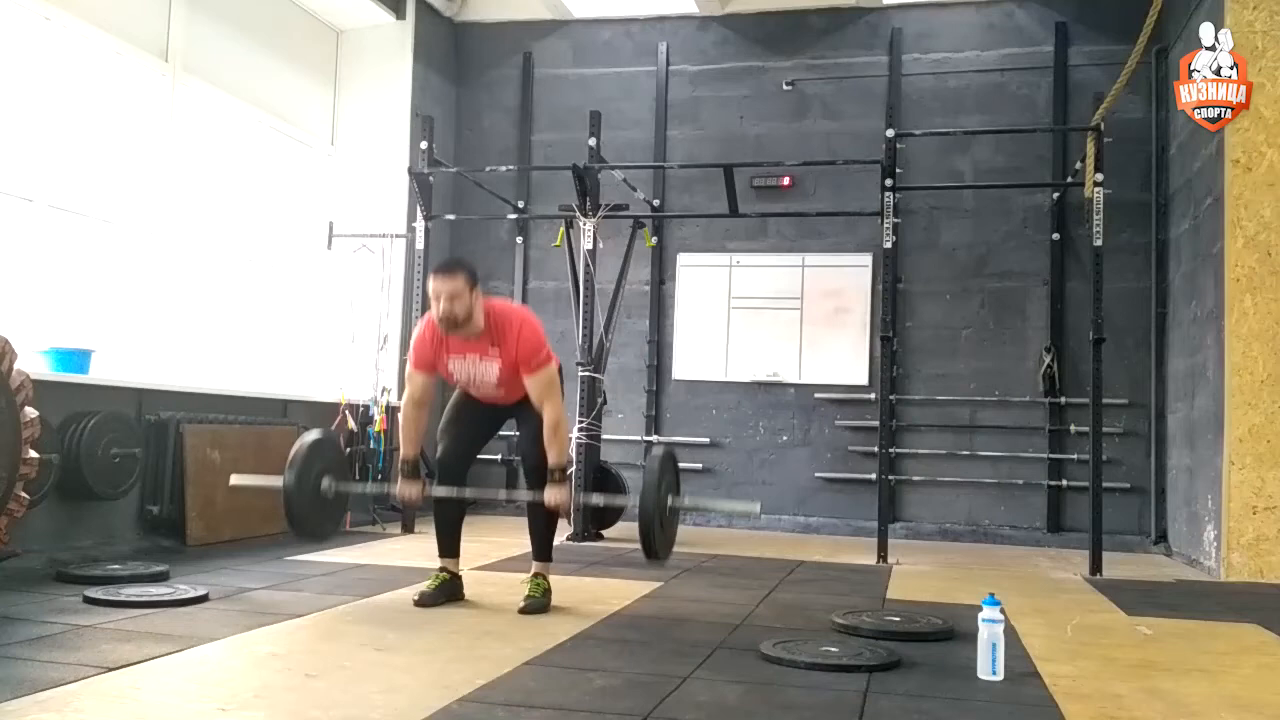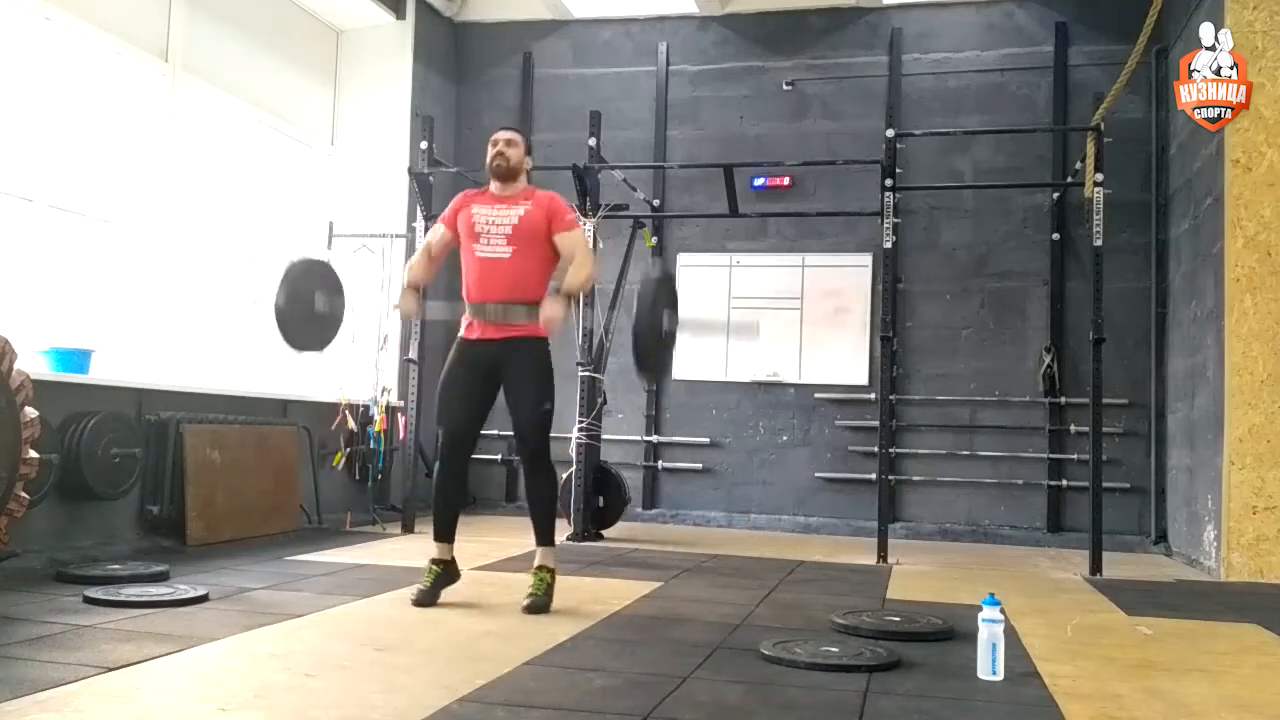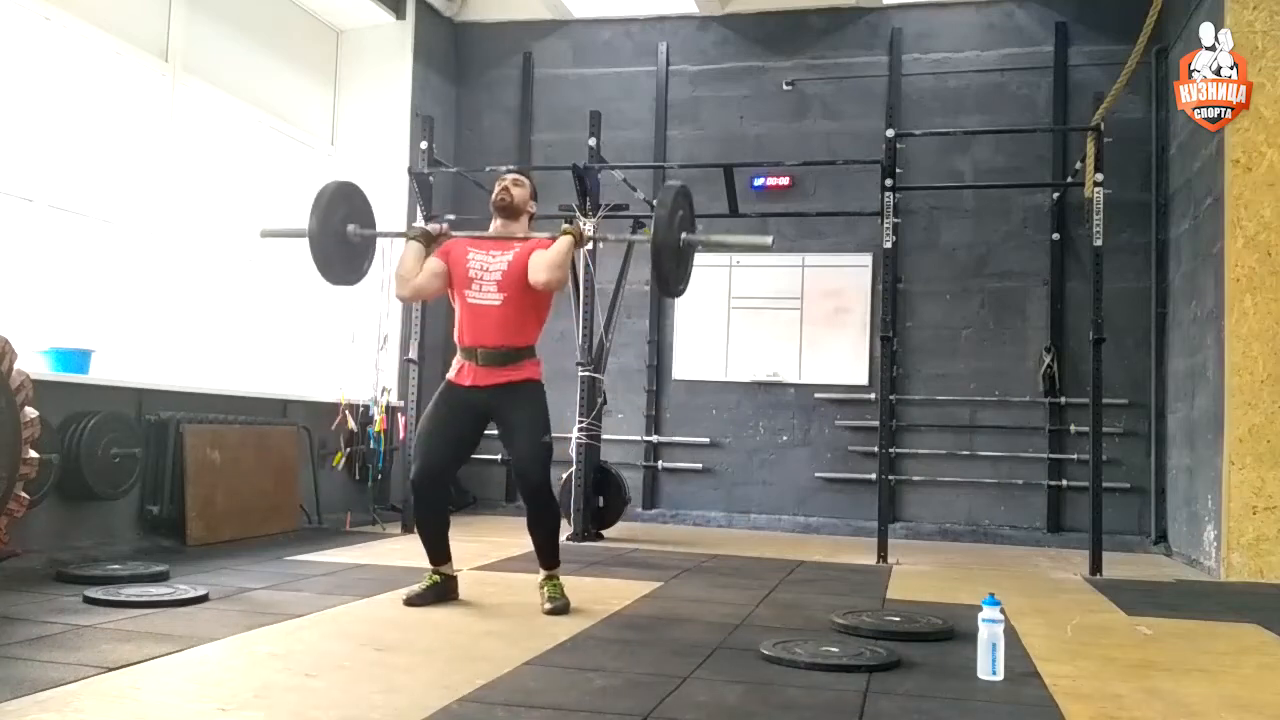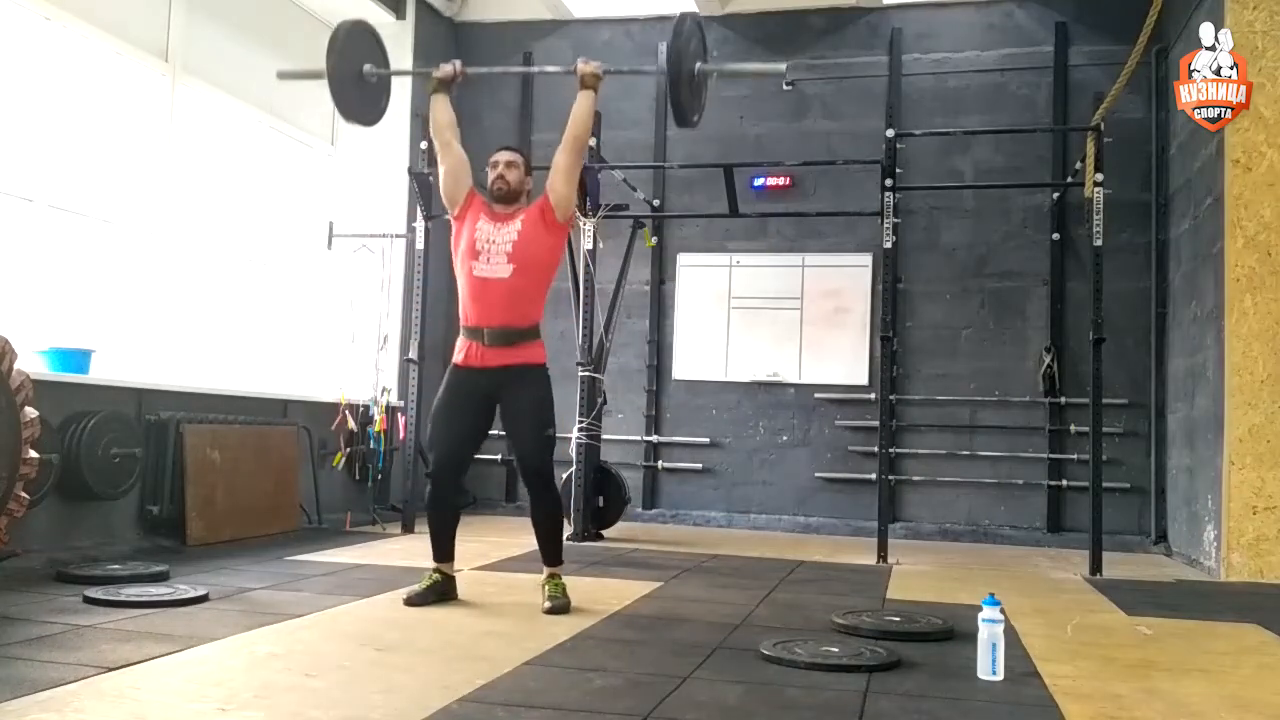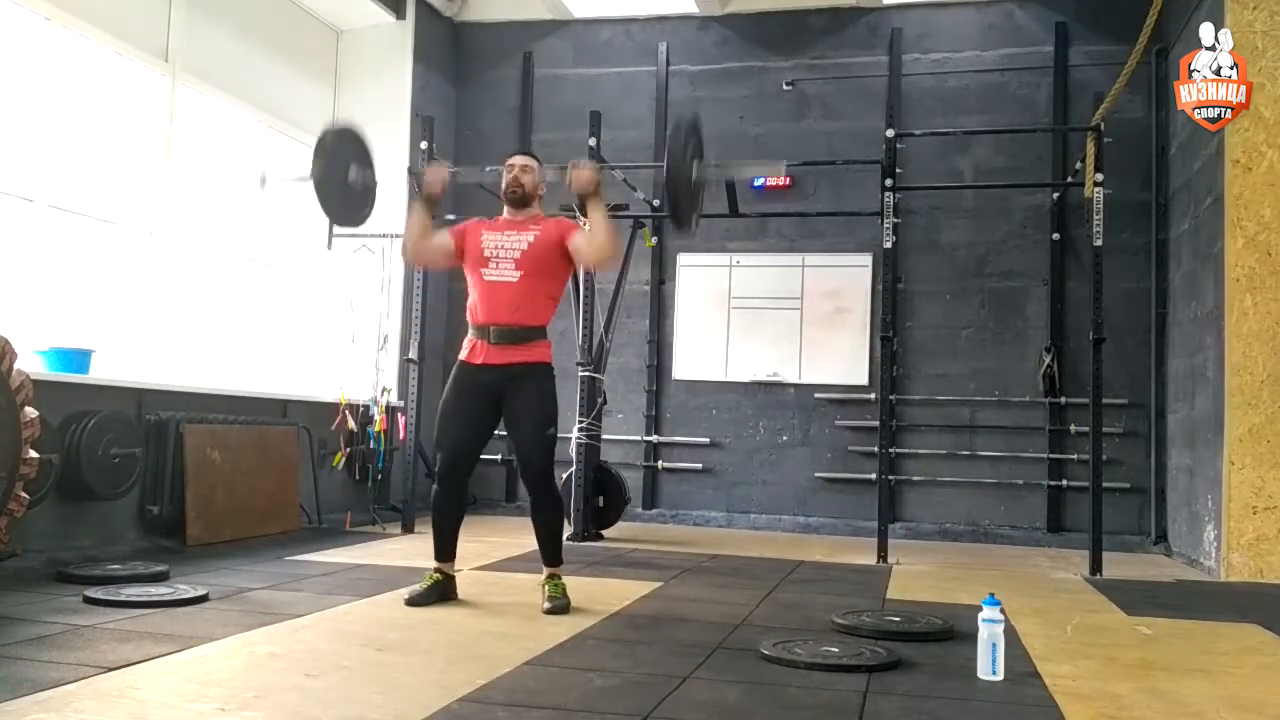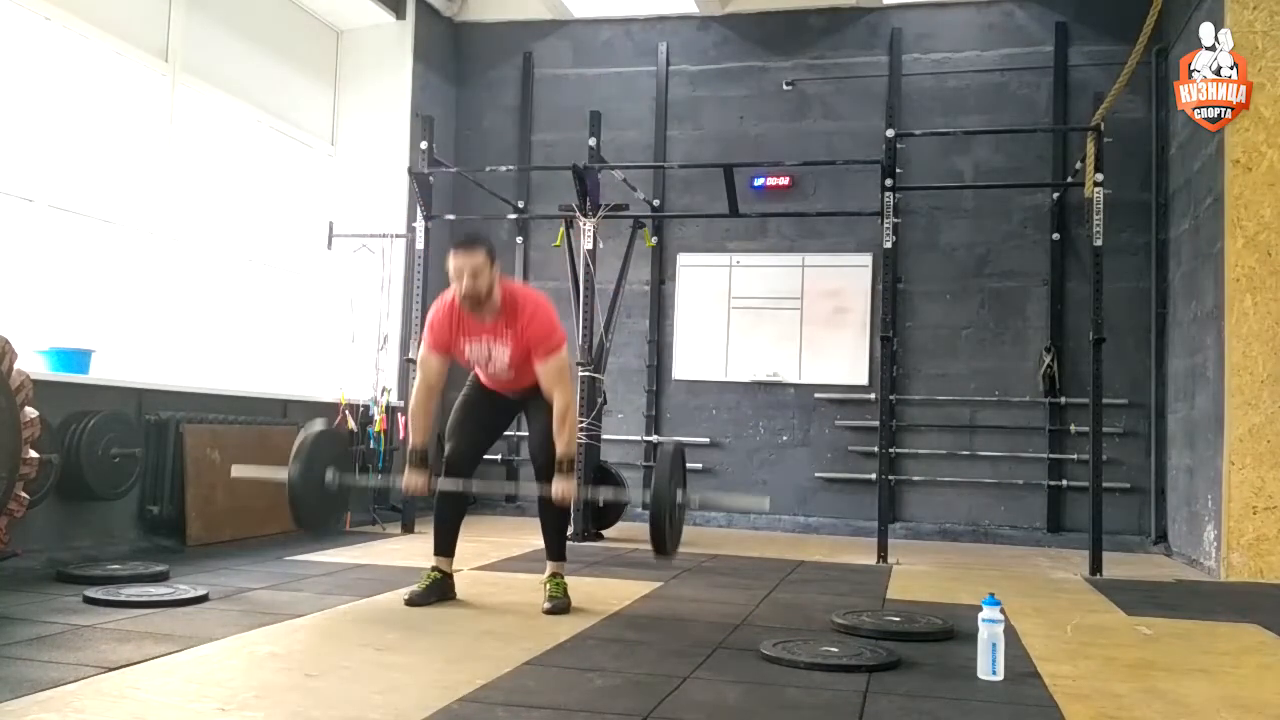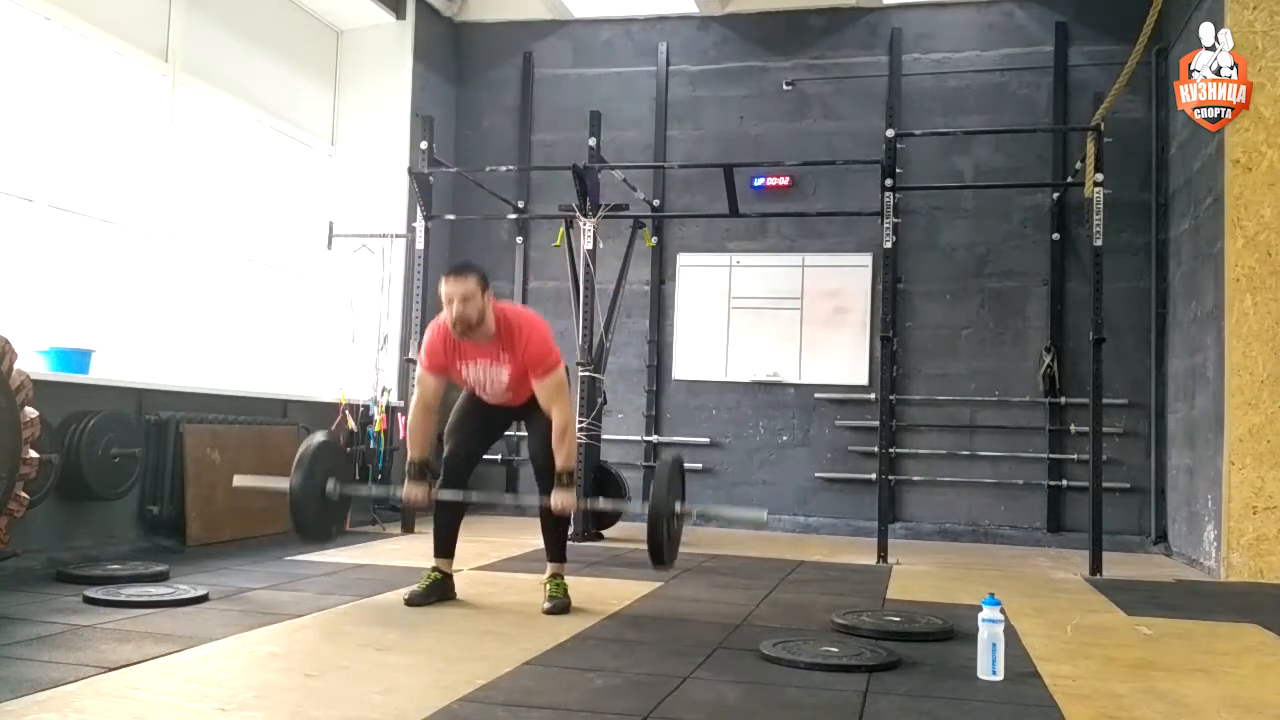
dt=0.5s
person 1, frame 1
left shoulder: (520, 328)
right shoulder: (428, 334)
left elbow: (550, 407)
right elbow: (414, 402)
left wrist: (558, 478)
right wrist: (408, 469)
left hip: (530, 394)
right hip: (477, 395)
left knee: (535, 474)
right knee: (446, 467)
left ankle: (540, 578)
right ankle: (449, 574)
person 1, frame 2
left shoulder: (548, 205)
right shoulder: (464, 204)
left elbow: (584, 262)
right elbow: (429, 253)
left wrist: (562, 295)
right wrist: (411, 287)
left hip: (527, 343)
right hip: (472, 341)
left knee: (533, 449)
right knee: (450, 448)
left ankle: (544, 568)
right ankle: (442, 560)
person 1, frame 3
left shoulder: (537, 250)
right shoulder: (455, 249)
left elbow: (547, 278)
right elbow: (407, 289)
left wrist: (567, 240)
right wrist: (419, 243)
left hip: (518, 384)
right hip: (461, 382)
left knee: (534, 480)
right knee: (424, 477)
left ankle: (551, 578)
right ankle: (441, 574)
person 1, frame 4
left shoulder: (546, 220)
right shoulder: (467, 213)
left elbow: (572, 146)
right elbow: (446, 143)
left wrist: (587, 90)
right wrist: (440, 89)
left hip: (523, 369)
right hip: (467, 367)
left knee: (537, 474)
right knee: (442, 472)
left ankle: (554, 578)
right ankle: (442, 575)
person 1, frame 5
left shoulder: (557, 230)
right shoulder: (476, 230)
left elbow: (602, 257)
right elbow: (419, 255)
left wrist: (591, 198)
right wrist: (427, 199)
left hip: (529, 367)
right hip: (473, 362)
left knee: (537, 474)
right knee: (450, 469)
left ankle: (553, 579)
right ankle: (442, 574)
person 1, frame 6
left shoulder: (533, 312)
right shoulder: (443, 314)
left elbow: (562, 395)
right elbow: (426, 388)
left wrist: (566, 471)
right wrist: (416, 461)
left hip: (539, 387)
right hip: (486, 387)
left knee: (546, 472)
right knee: (455, 463)
left ankle: (555, 577)
right ankle: (440, 573)
person 1, frame 7
left shoulder: (528, 334)
right shoulder: (438, 336)
left elbow: (561, 413)
right elbow: (423, 405)
left wrist: (564, 483)
right wrist: (416, 473)
left hip: (537, 399)
right hip: (484, 398)
left knee: (546, 472)
right knee: (453, 466)
left ankle: (555, 577)
right ankle: (441, 572)
